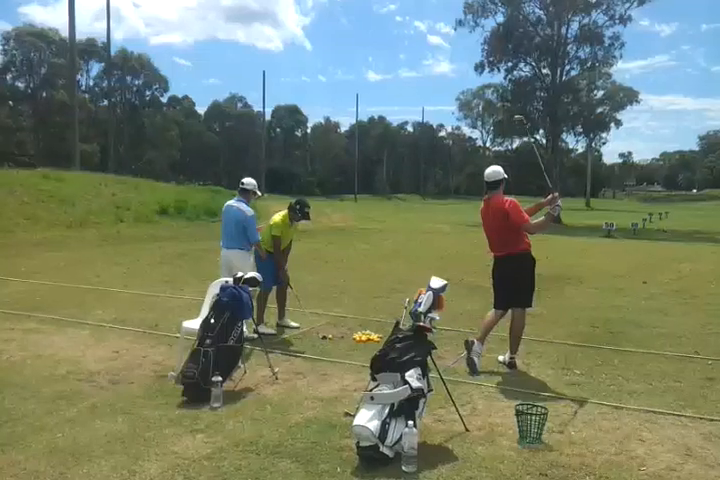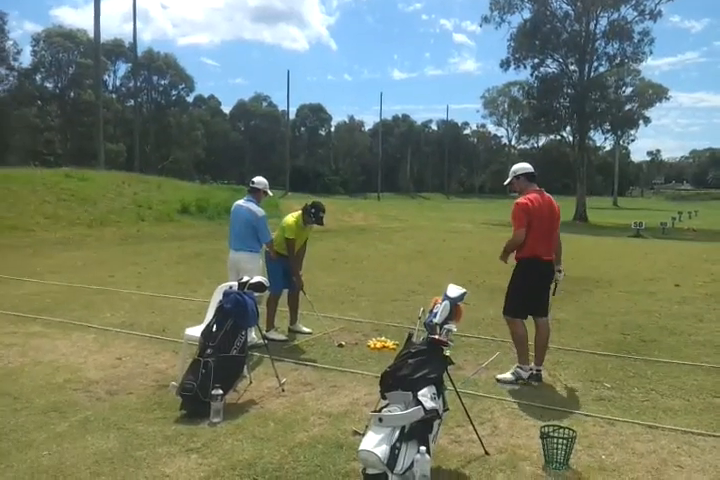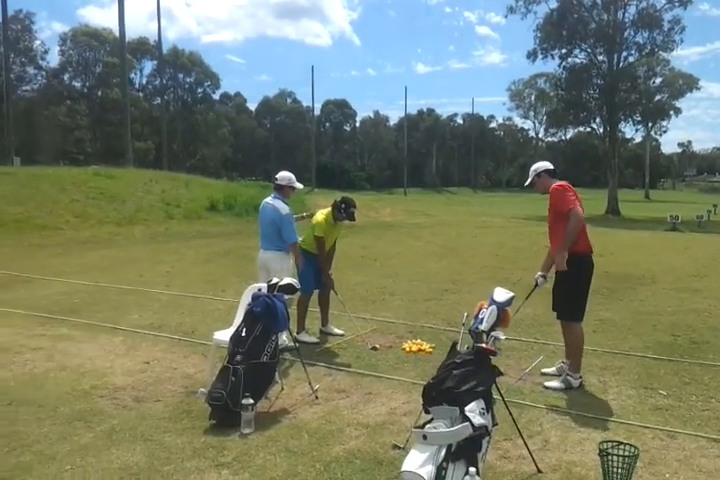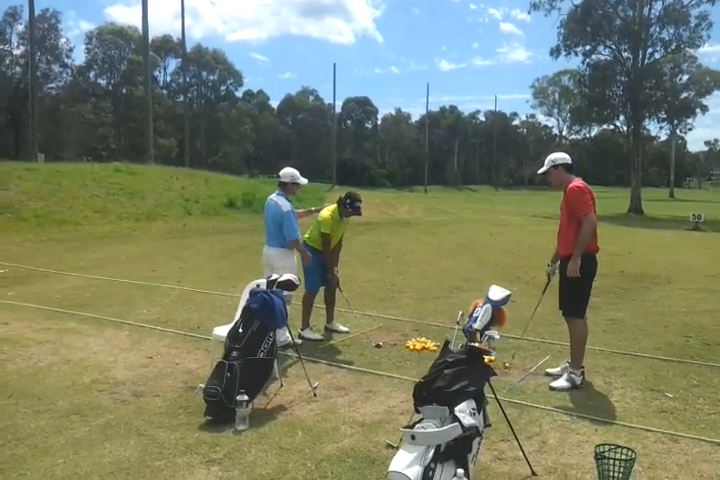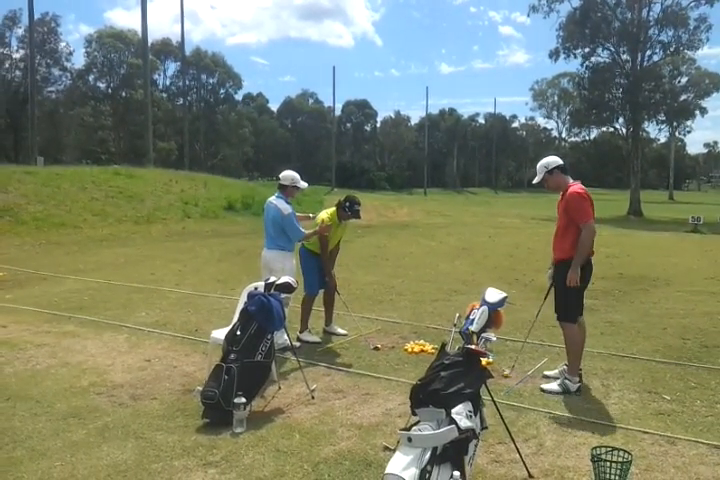
dt=1s
person 1, frame 1
left shoulder: (485, 207)
right shoulder: (508, 203)
right elbow: (530, 228)
left wrist: (543, 203)
right wrist: (551, 215)
left hip: (501, 262)
right hip: (520, 261)
left knee: (499, 308)
right knee: (519, 310)
left ankle: (477, 343)
right ankle: (511, 357)
person 1, frame 2
left shoulder: (522, 203)
right shoulder: (551, 201)
left elbow: (518, 238)
right elbow: (557, 236)
left wrist: (505, 252)
right wrist: (558, 265)
left hip: (529, 265)
right hip: (547, 265)
left knee: (513, 315)
right knee: (541, 317)
left ankle: (523, 368)
right ankle: (537, 368)
person 1, frame 3
left shoulder: (559, 188)
right shoulder: (557, 195)
left elbow: (578, 217)
right elbow: (556, 239)
left wrist: (563, 252)
right wrist: (543, 271)
left hip: (575, 262)
right hip: (568, 262)
left knee: (572, 319)
right knee: (564, 317)
left ankle: (574, 376)
right ankle: (568, 364)
person 1, frame 4
left shoulder: (576, 189)
right shoulder: (569, 192)
left elbow: (590, 223)
left wrist: (575, 259)
right wrist: (553, 261)
left hip: (579, 263)
right hip: (570, 261)
left knee: (575, 316)
right knee: (573, 315)
left ankle: (576, 374)
right ankle: (574, 365)
person 1, frame 5
left shoulder: (576, 194)
right shoulder: (566, 196)
left elbow: (589, 231)
left wrist: (575, 267)
right wrist: (554, 265)
left hip: (574, 267)
right hip: (566, 265)
left knee: (568, 321)
right knee: (575, 319)
left ankle: (572, 379)
right ankle: (572, 368)
person 2, frame 1
left shoulder: (227, 206)
right shoulder: (247, 212)
right elbow: (254, 241)
left wrist: (254, 228)
right wrist: (263, 254)
left hip: (225, 252)
right hip: (241, 255)
person 2, frame 2
left shoulder: (236, 206)
right shoulder: (258, 212)
right elbow: (267, 241)
right wrist: (273, 253)
left hip: (233, 255)
right hip: (250, 258)
right ankle: (248, 337)
person 2, frame 3
left shoulder: (265, 203)
right shoulder: (283, 209)
right elbow: (291, 241)
left wrist: (303, 216)
right wrist: (299, 258)
left hip: (263, 254)
right hip: (279, 258)
right ankle: (278, 340)
person 2, frame 4
left shoulder: (271, 200)
right shoulder: (285, 206)
right elbow: (292, 239)
left wrist: (313, 210)
right wrist: (304, 254)
left hip: (269, 251)
right hip: (282, 255)
right knee: (283, 297)
right ankle: (281, 338)
person 2, frame 5
left shoulder: (270, 202)
right shoulder: (285, 209)
right elbow: (299, 236)
left wrist: (311, 217)
right wrist: (318, 231)
left hip: (268, 253)
right hip: (282, 257)
right ankle: (279, 340)
person 3, frame 1
left shoulder: (294, 221)
right shoulder: (278, 221)
left elbow: (288, 243)
right elbow: (276, 249)
left wrist: (284, 265)
right wrist: (282, 270)
left hip: (277, 254)
right hip: (265, 254)
left knee: (283, 285)
right knee: (266, 288)
left ankle: (282, 319)
right ankle: (259, 324)
person 3, frame 2
left shoulder: (308, 223)
right shoulder: (291, 223)
left elbow: (302, 246)
right elbow: (291, 252)
left wrist: (299, 269)
right wrist: (297, 276)
left hip: (288, 256)
right hip: (275, 255)
left knee: (295, 289)
right knee: (276, 291)
left ankle: (293, 324)
right ankle: (269, 329)
person 3, frame 3
left shoulder: (339, 220)
right shoulder: (321, 220)
left elbow: (332, 245)
right elbow: (321, 250)
left wrist: (329, 269)
right wrist: (327, 275)
left hip: (318, 255)
right hip: (306, 254)
left knee: (325, 289)
right knee: (307, 292)
left ankle: (325, 325)
right ankle: (300, 331)
person 3, frame 4
left shoulder: (345, 217)
right shoulder: (327, 217)
left elbow: (338, 242)
right elbow: (326, 247)
left wrist: (335, 266)
right wrist: (331, 272)
left hip: (325, 252)
right hip: (311, 251)
left knee: (331, 285)
right knee: (312, 289)
left ankle: (330, 322)
right ankle: (304, 328)
person 3, frame 5
left shoulder: (344, 220)
right shoulder: (325, 219)
left elbow: (336, 245)
right elbow: (323, 249)
left wrist: (331, 269)
right wrist: (329, 274)
left hip: (322, 254)
right hip: (310, 253)
left knee: (331, 288)
right knee: (312, 291)
left ankle: (328, 325)
right ankle: (303, 331)
